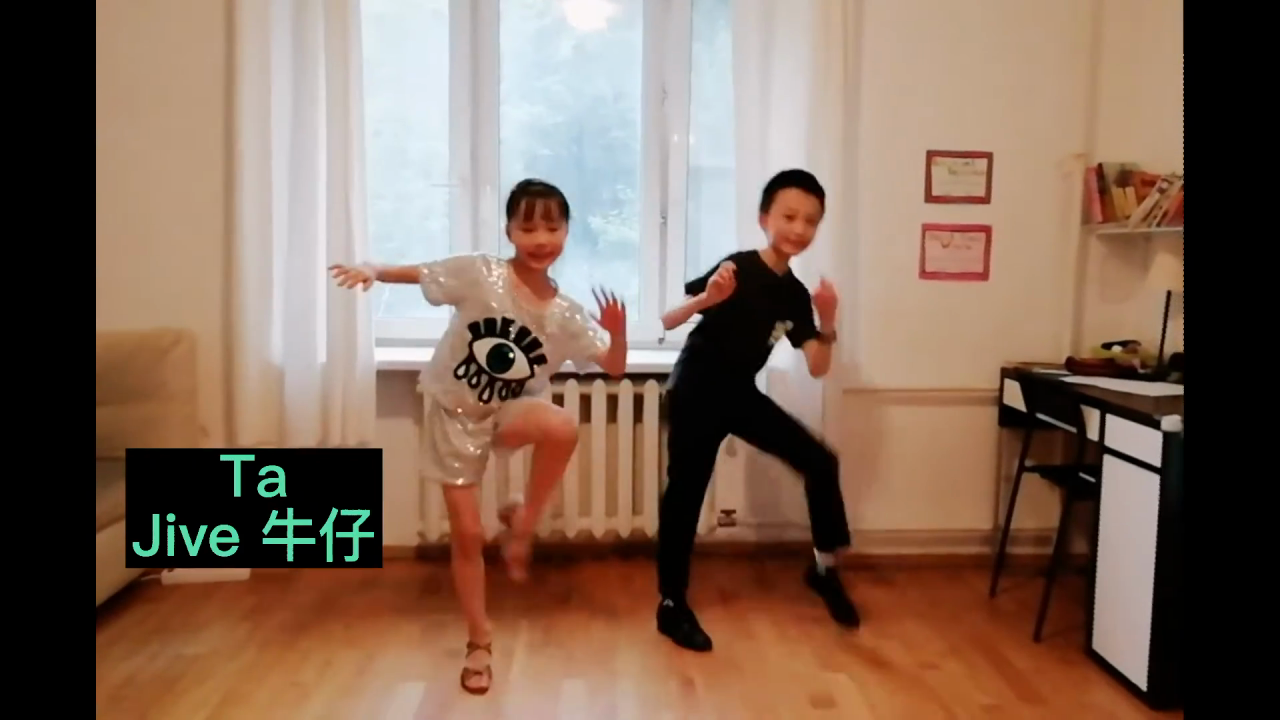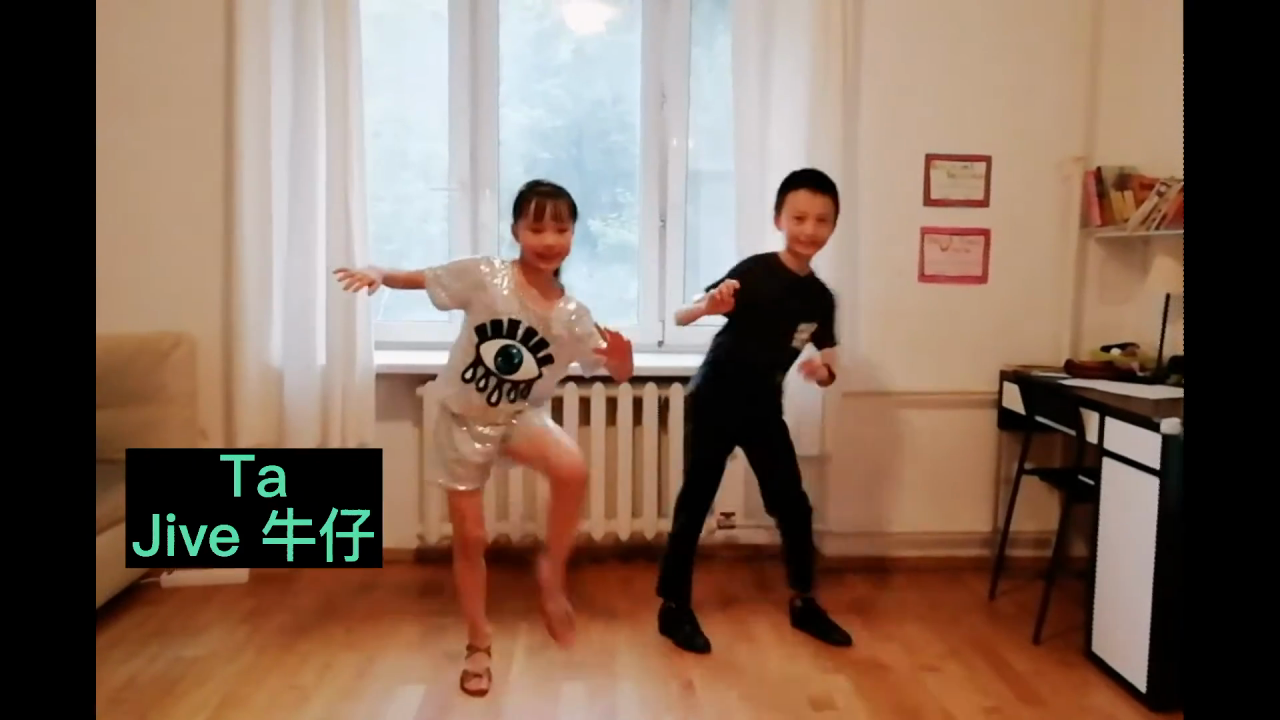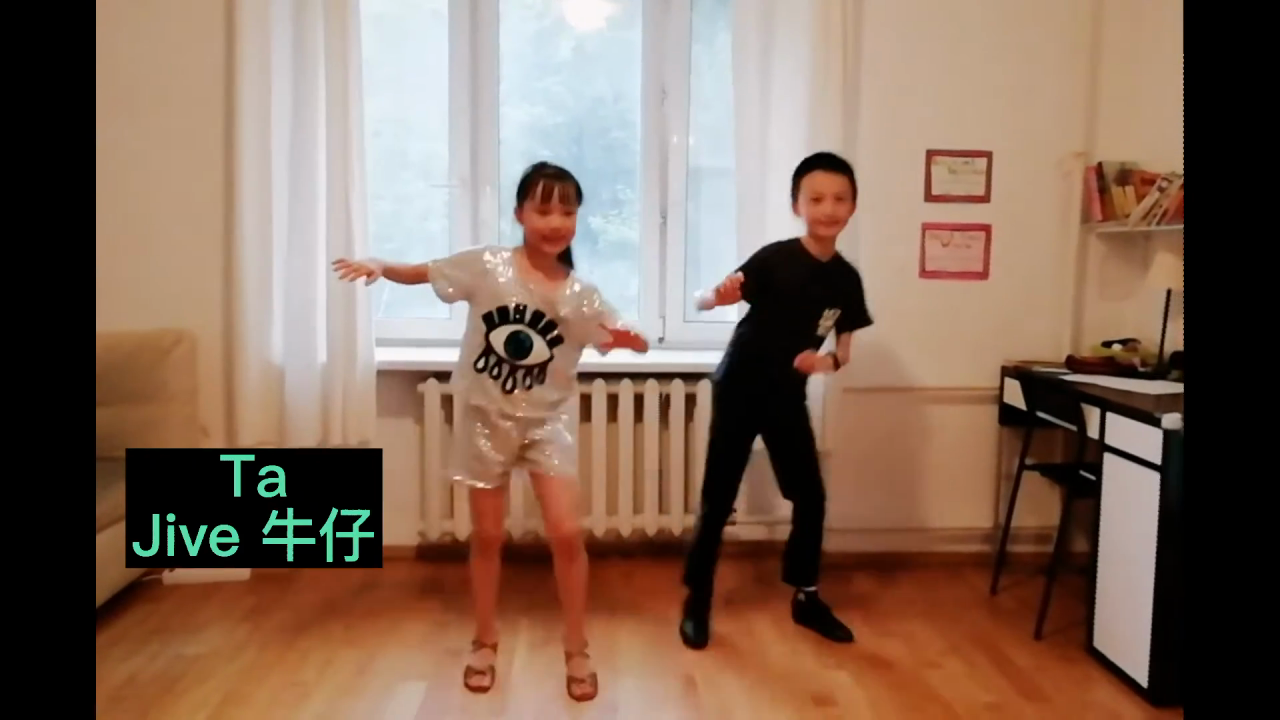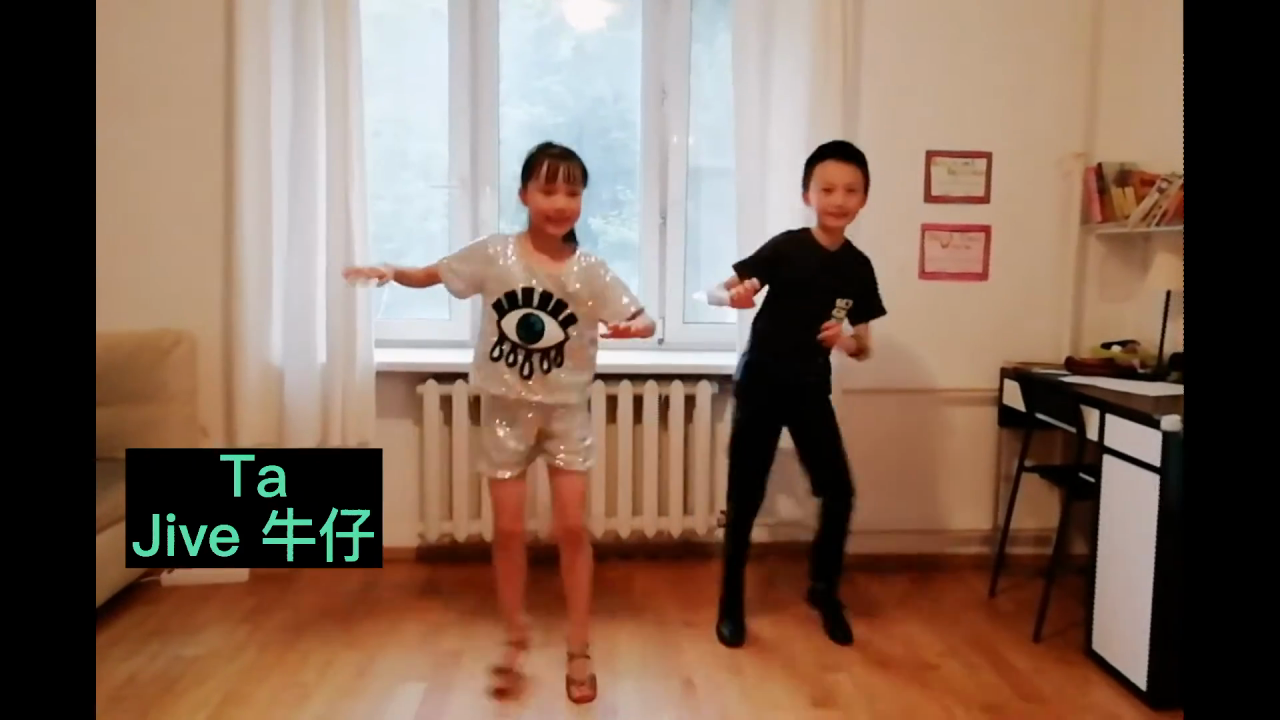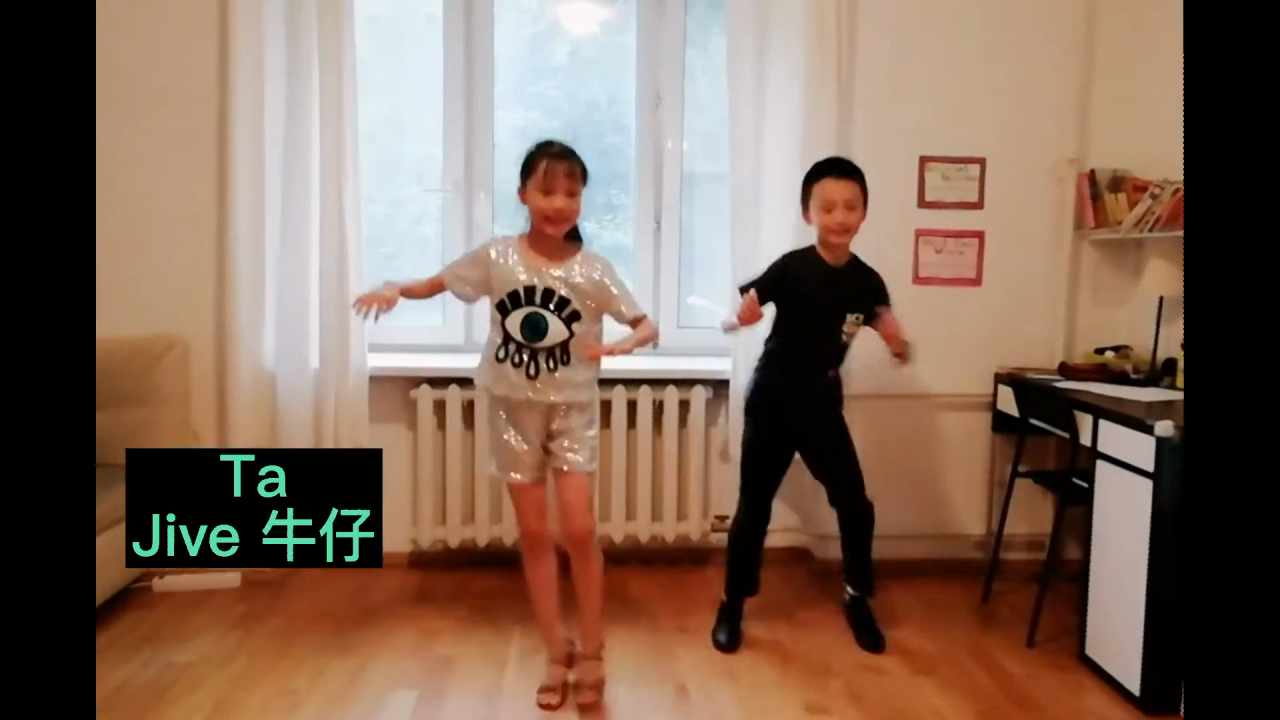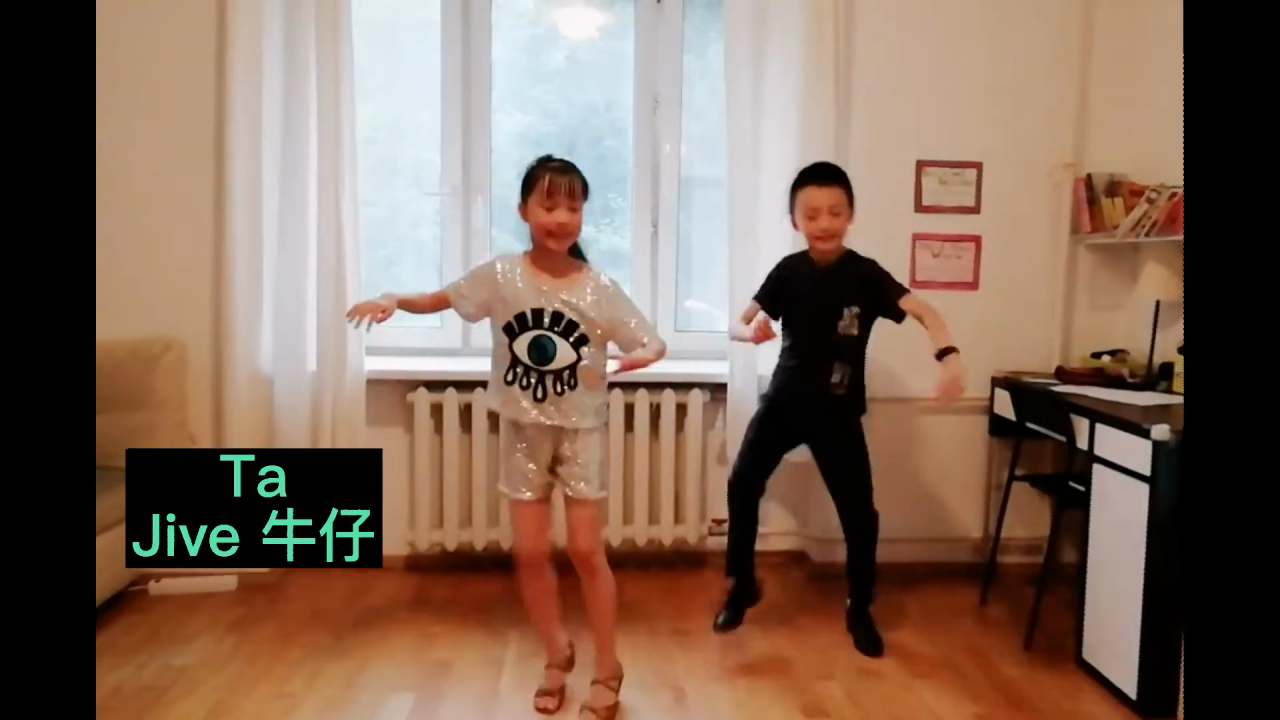
dt=0.1s
person 1, frame 1
left shoulder: (566, 313)
right shoulder: (477, 273)
left elbow: (614, 367)
right elbow: (414, 273)
left wrist: (618, 333)
right wrist: (370, 271)
left hip: (510, 412)
right hip: (455, 415)
left knee: (562, 429)
right knee: (467, 535)
left ankle: (522, 522)
right ankle: (479, 643)
person 1, frame 2
left shoulder: (573, 315)
right shoulder: (483, 276)
left elbow: (621, 373)
right elbow: (421, 278)
left wrist: (621, 349)
right wrist: (376, 274)
left hip: (522, 420)
right hip: (464, 420)
left knee: (573, 473)
right knee: (470, 539)
left ankle: (551, 574)
right ankle: (479, 646)
person 1, frame 3
left shoulder: (582, 294)
right shoulder: (487, 265)
left elbow: (638, 341)
right elbow: (420, 274)
left wrist: (627, 339)
right wrist: (377, 267)
left hip: (546, 418)
right hip: (485, 417)
left knee: (566, 535)
right knee: (487, 537)
left ankle: (576, 650)
right ankle: (484, 643)
person 1, frame 4
left shoulder: (592, 272)
right shoulder: (494, 254)
left elbow: (644, 322)
right elbow: (430, 275)
left wrist: (630, 328)
right wrist: (388, 270)
left hip: (565, 409)
right hip: (505, 407)
left knee: (572, 528)
right knee: (510, 531)
left ankle: (579, 650)
right ankle: (514, 641)
person 1, frame 5
left shoulder: (593, 270)
right shoulder: (495, 257)
left elbow: (643, 323)
right elbow: (435, 285)
left wrist: (617, 343)
right wrist: (394, 289)
left hip: (573, 408)
right hip: (514, 409)
left knee: (579, 530)
right knee: (534, 535)
left ankle: (591, 651)
right ankle: (559, 651)
person 1, frame 6
left shoulder: (600, 289)
right shoulder: (500, 275)
left elbow: (654, 344)
right elbow: (438, 299)
left wrist: (636, 359)
right wrist: (392, 301)
left hip: (580, 429)
right hip: (523, 429)
left knee: (586, 551)
right knee: (530, 552)
left ankle: (607, 670)
right ankle: (556, 657)
person 2, frame 1
left shoulder: (796, 295)
right shoulder: (737, 269)
left elbow: (822, 359)
right elbow: (669, 319)
left wrist: (826, 325)
right wrist: (705, 300)
left hip: (742, 395)
right hip: (695, 393)
left knee: (819, 463)
right knee: (683, 497)
left ankle: (825, 566)
right ankle: (673, 605)
person 2, frame 2
left shoulder: (817, 298)
right shoulder: (753, 272)
left elbow: (827, 369)
right elbow: (679, 319)
left wrist: (822, 369)
right wrist: (710, 305)
left hip: (761, 405)
right hip: (714, 399)
left knee: (792, 506)
right knee: (695, 502)
left ankle: (804, 602)
right ankle: (673, 606)
person 2, frame 3
left shoulder: (846, 280)
right shoulder: (774, 259)
left elbow: (844, 351)
right elbow: (706, 301)
left wrist: (828, 360)
right wrist: (721, 296)
left hip: (788, 396)
right hip: (739, 388)
left knee: (809, 495)
right knee: (719, 495)
left ankle: (806, 595)
right ankle: (696, 599)
person 2, frame 4
left shoulder: (859, 269)
right shoulder: (785, 249)
left elbow: (864, 346)
right elbow: (716, 292)
left wrist: (851, 339)
right wrist: (735, 295)
left hip: (811, 389)
right hip: (760, 383)
left knee: (838, 488)
right knee: (746, 492)
left ankle: (825, 589)
right ankle: (732, 597)
person 2, frame 5
left shoulder: (865, 282)
right shoulder: (791, 267)
left elbow: (899, 346)
right elbow: (733, 310)
left wrist: (898, 342)
right wrist: (743, 314)
left hip: (820, 408)
right hip: (770, 400)
left knee: (856, 507)
right knee: (753, 507)
left ankle: (857, 599)
right ankle: (734, 603)
person 2, frame 6
left shoulder: (866, 273)
right shoulder: (788, 271)
left elbow: (923, 312)
right elbow: (740, 324)
left wrist: (949, 356)
right wrist: (752, 331)
left hip: (839, 408)
right hip: (786, 398)
left knee: (859, 512)
right knee: (743, 483)
left ankle: (859, 608)
right ankle: (741, 585)
